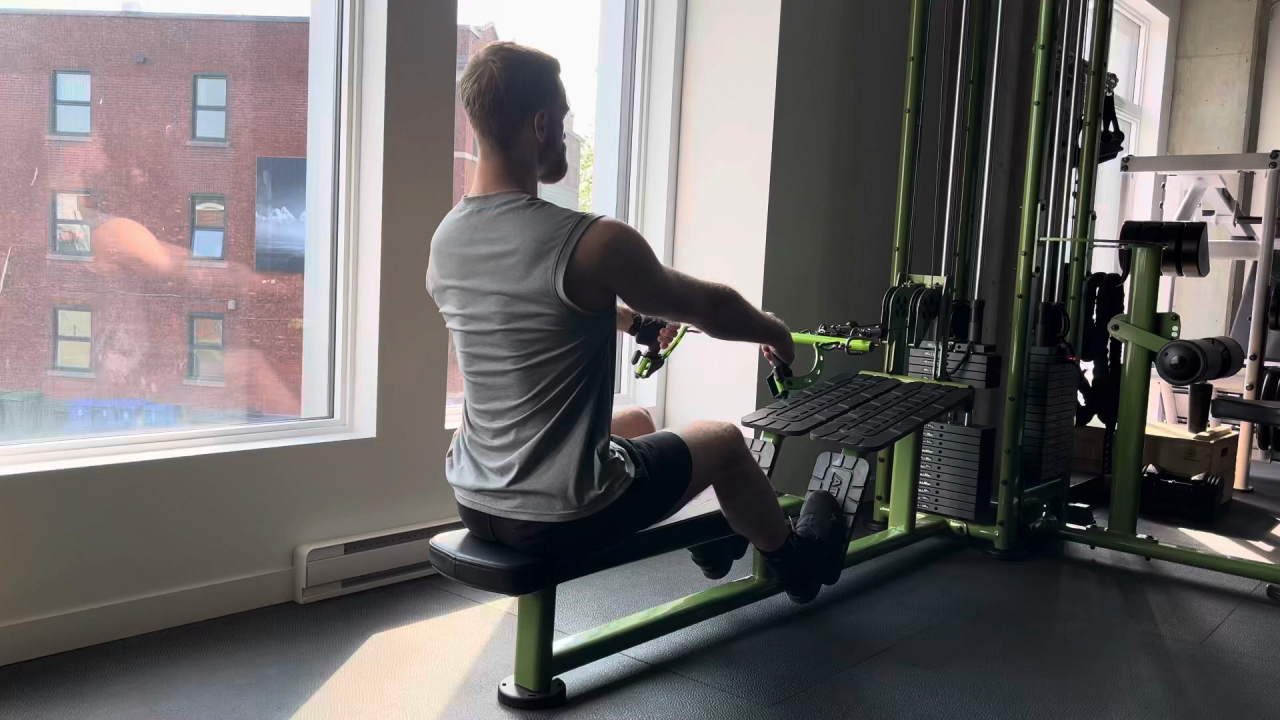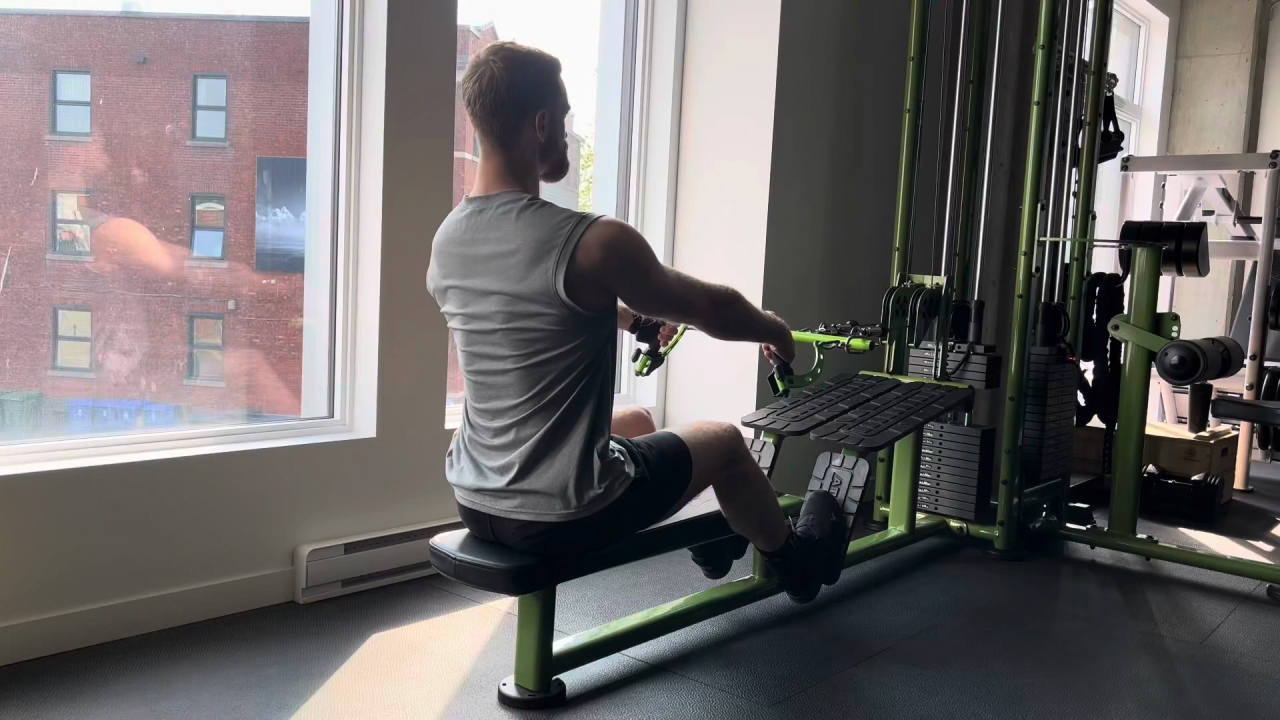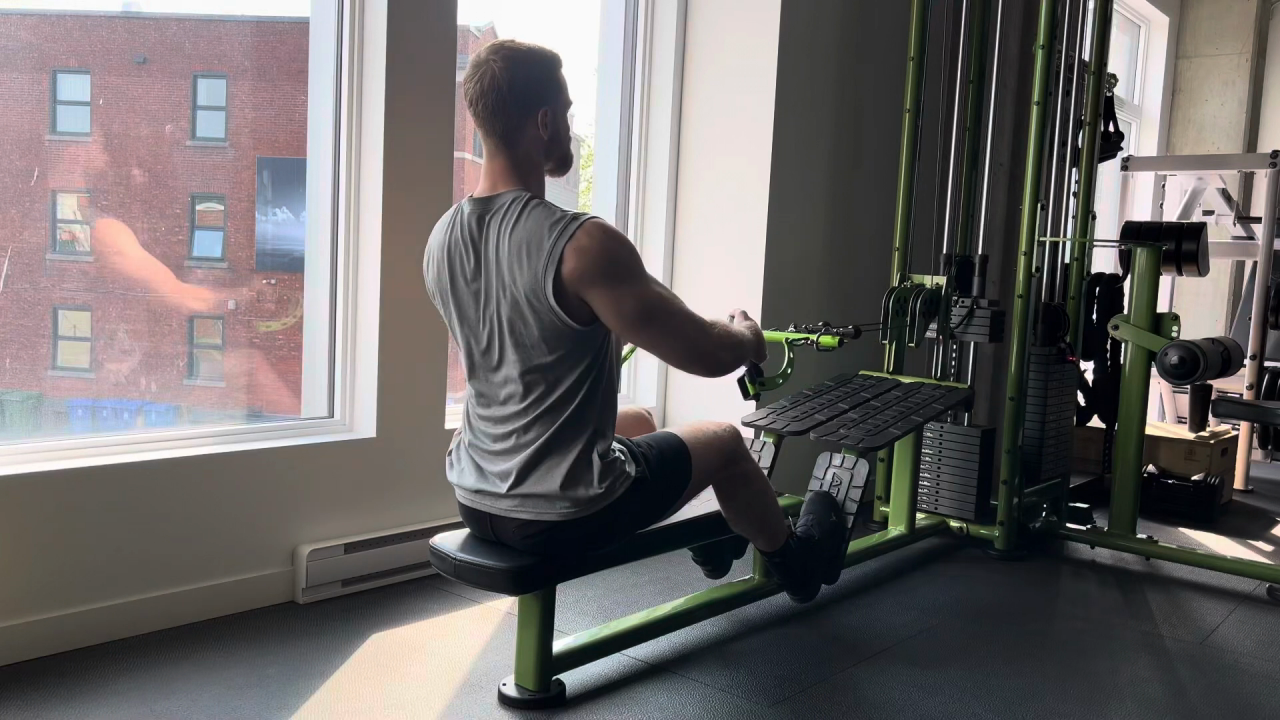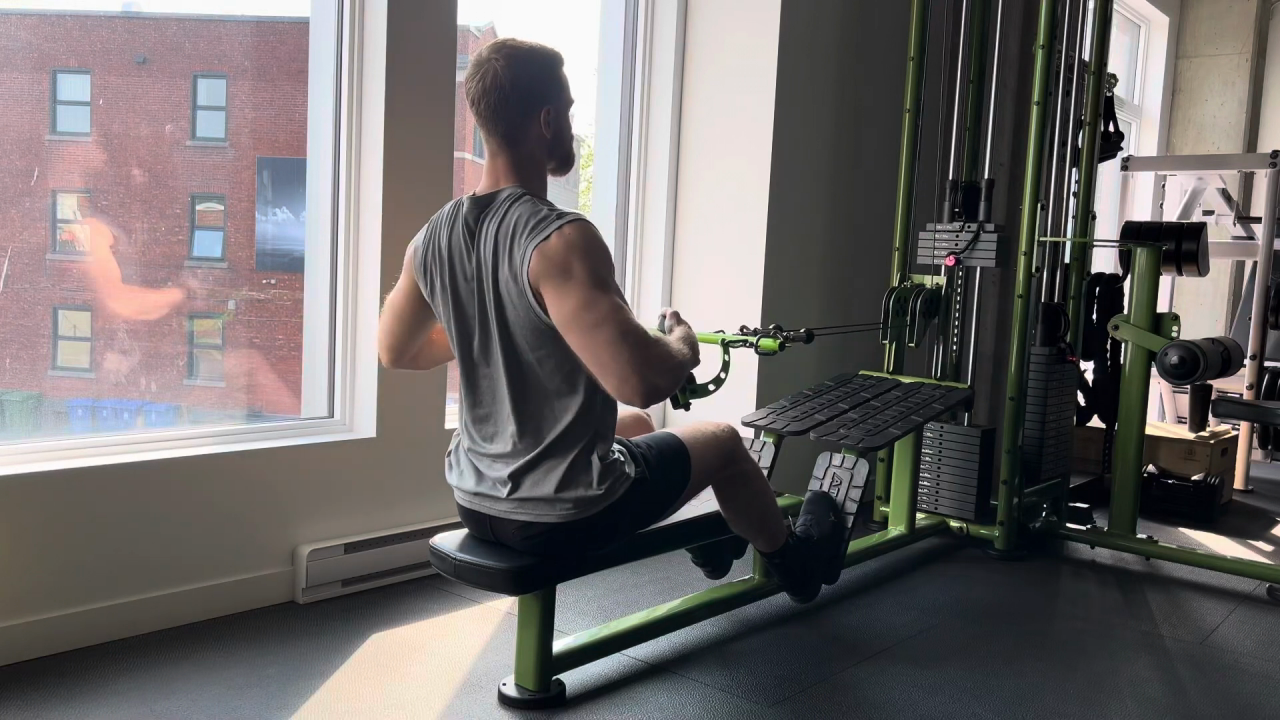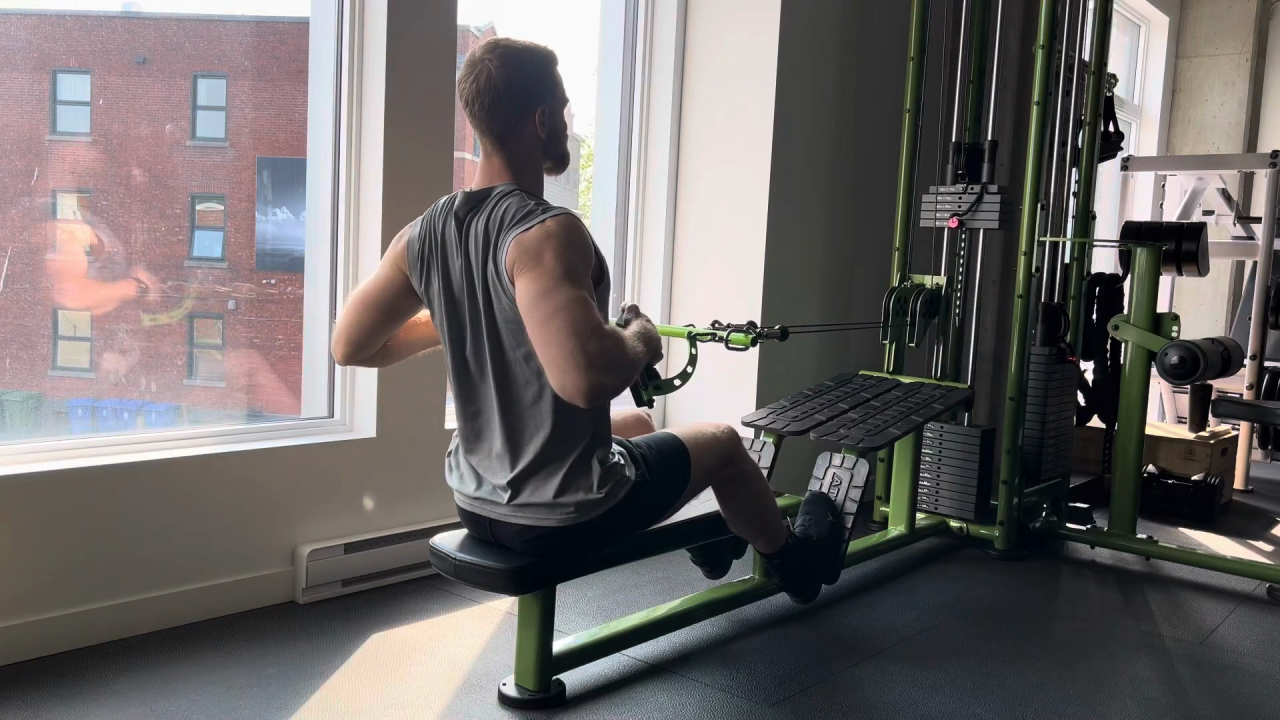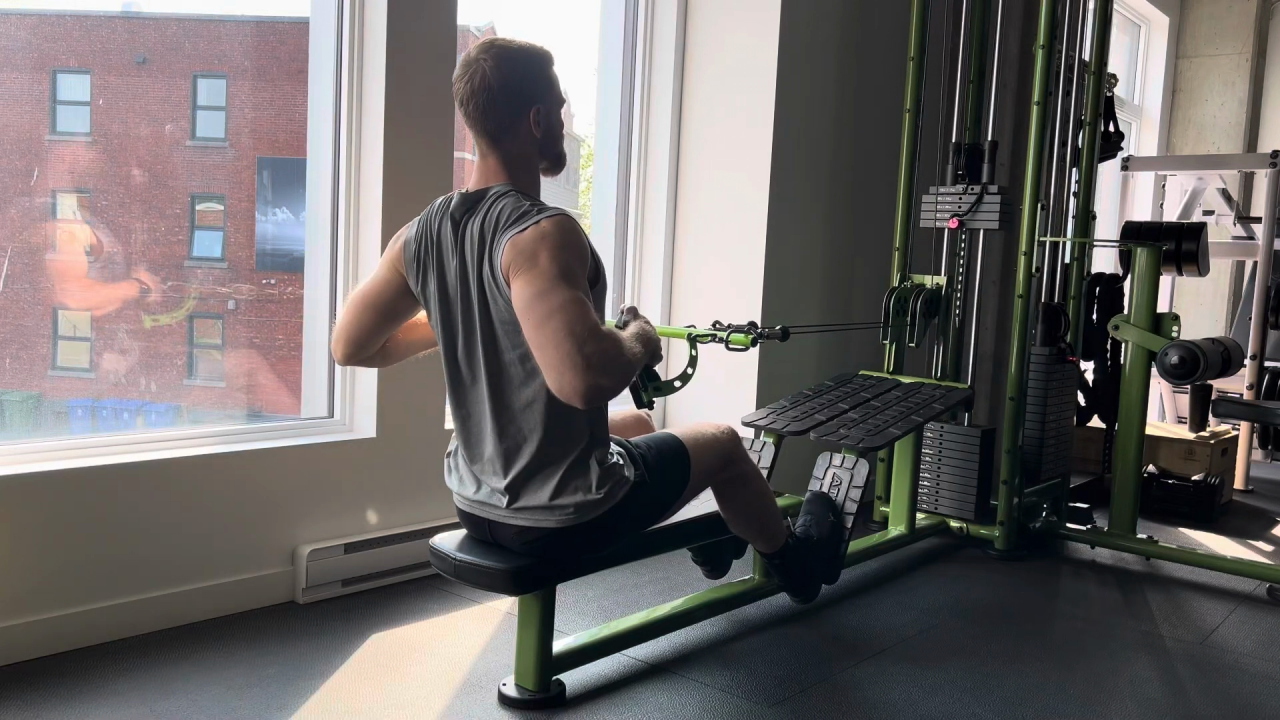
dt=0.4s
person 1, frame 1
left shoulder: (446, 241)
right shoulder: (590, 244)
right elbow: (711, 308)
left wrist: (628, 318)
right wrist: (773, 332)
left hip: (475, 503)
right hip: (564, 517)
left knee: (636, 421)
right knee: (724, 439)
right ankle: (798, 561)
person 1, frame 2
left shoulder: (448, 241)
right shoulder: (593, 245)
right elbow: (717, 310)
left wrist: (622, 314)
right wrist: (774, 331)
left hip: (475, 503)
right hip: (564, 518)
left knee: (636, 422)
right knee: (723, 440)
right ankle: (798, 562)
person 1, frame 3
left shoulder: (443, 239)
right shoulder: (581, 245)
right elbow: (707, 356)
right wrist: (750, 337)
left hip: (476, 501)
right hip: (567, 516)
left knee: (635, 423)
right knee: (723, 440)
right ankle: (798, 562)
person 1, frame 4
left shoulder: (432, 240)
right shoulder: (561, 242)
left elbow: (395, 352)
right elbow: (642, 382)
right wrist: (683, 346)
left hip: (476, 502)
right hip: (567, 517)
left knee: (634, 427)
right knee: (722, 440)
left ankle: (709, 541)
right ankle: (796, 562)
person 1, frame 5
left shoulder: (423, 236)
right shoulder: (547, 235)
left elbow: (350, 345)
right elbow: (587, 378)
right wrist: (641, 338)
left hip: (477, 503)
right hip: (566, 517)
left knee: (636, 424)
right knee: (722, 441)
left ankle: (709, 540)
right ankle: (796, 560)
person 1, frame 6
left shoulder: (420, 236)
right shoulder: (541, 235)
left elbow: (349, 346)
right elbow: (585, 379)
right wrist: (639, 340)
left hip: (475, 503)
right hip: (564, 519)
left knee: (635, 425)
right knee: (721, 442)
left ankle: (708, 539)
right ankle: (795, 562)
